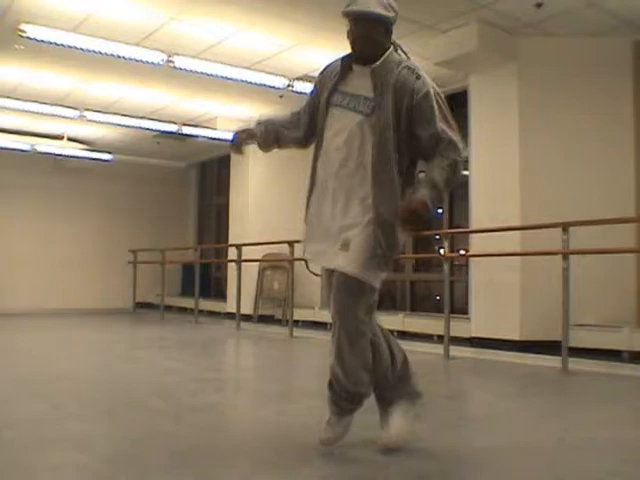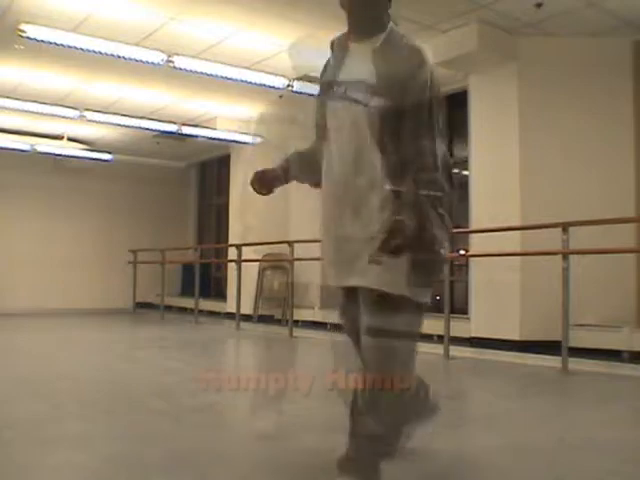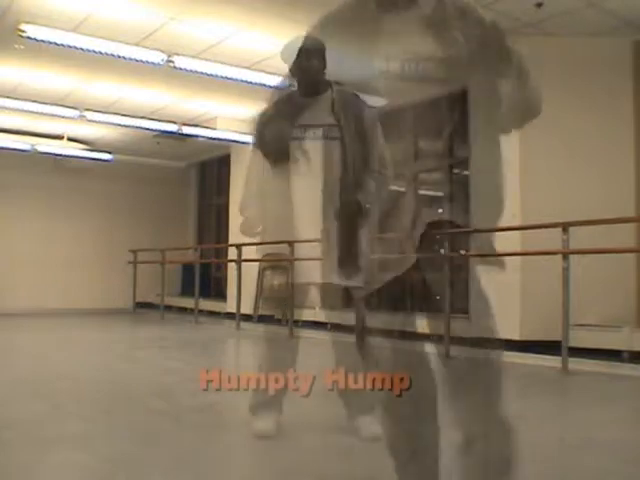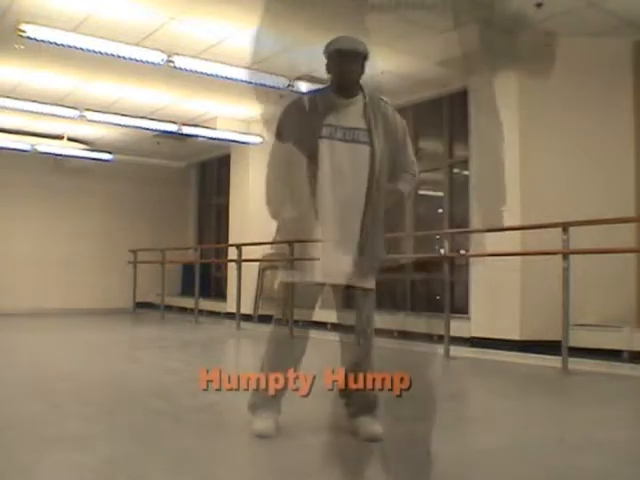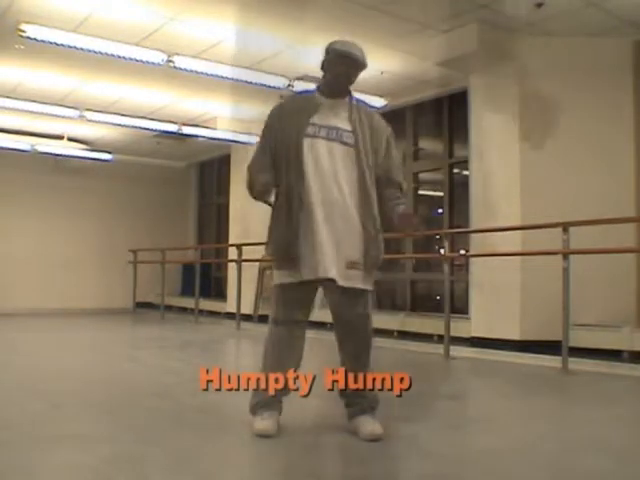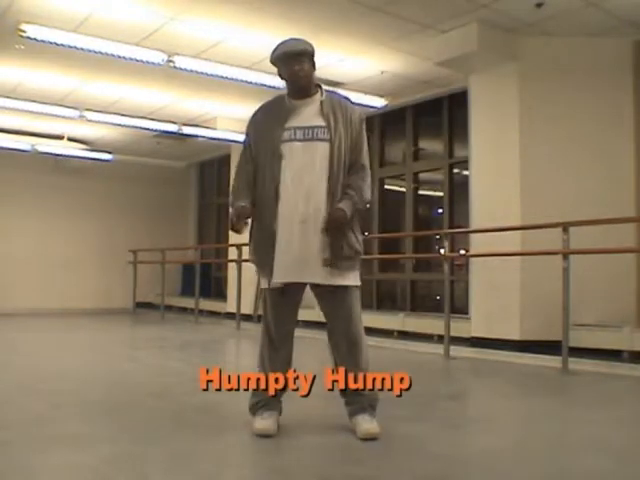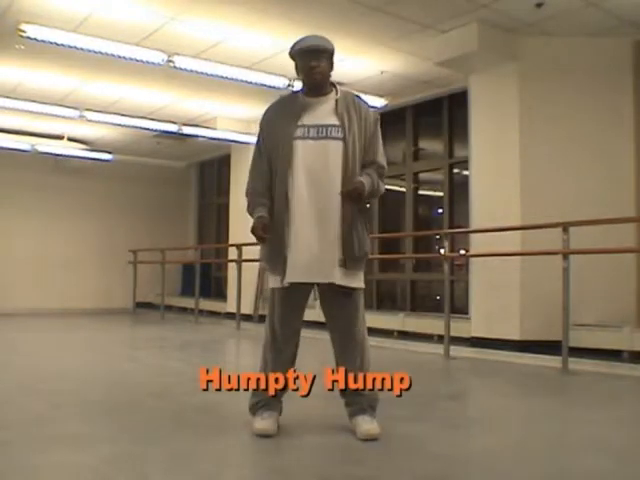
dt=0.4s
person 1, frame 1
left shoulder: (410, 84)
right shoulder: (332, 74)
left elbow: (448, 148)
right elbow: (305, 124)
left wrist: (425, 192)
right wrist: (259, 132)
left hip: (374, 214)
right hip: (330, 211)
left knee: (349, 309)
right knee: (353, 313)
left ankle: (344, 404)
right ankle: (396, 395)
person 1, frame 2
left shoulder: (406, 61)
right shoulder: (336, 61)
left elbow: (426, 153)
left wrist: (413, 217)
right wrist: (284, 170)
left hip: (393, 221)
right hip: (343, 220)
left knee: (383, 343)
right knee: (362, 335)
right ankle: (411, 401)
person 1, frame 3
left shoulder: (355, 109)
right shoulder: (274, 115)
left elbow: (377, 167)
right elbow: (258, 172)
left wrist: (362, 201)
right wrist: (253, 218)
left hip: (341, 235)
right hip: (289, 233)
left ankle: (360, 408)
right ankle: (267, 405)
person 1, frame 4
left shoulder: (387, 118)
right shoulder: (302, 111)
left elbow: (406, 169)
right elbow: (280, 171)
left wrist: (400, 189)
right wrist: (287, 219)
left hip: (359, 240)
right hip: (309, 237)
left knee: (360, 329)
right knee: (290, 324)
left ankle: (360, 408)
right ankle: (266, 404)
person 1, frame 5
left shoulder: (371, 123)
right shoulder: (288, 112)
left elbow: (388, 180)
right elbow: (264, 163)
left wrist: (400, 211)
right wrist: (261, 185)
left hip: (352, 242)
right hip: (298, 237)
left knee: (356, 330)
right knee: (286, 325)
left ankle: (360, 406)
right ankle: (266, 403)
person 1, frame 6
left shoulder: (346, 113)
right shoulder: (264, 118)
left elbow: (359, 171)
right elbow: (247, 173)
left wrist: (347, 207)
right wrist: (242, 205)
left hip: (333, 239)
right hip: (279, 240)
left knee: (347, 327)
right knee: (276, 328)
left ankle: (360, 405)
right ankle: (266, 403)
person 1, frame 7
left shoulder: (360, 113)
right shoulder: (277, 114)
left elbow: (376, 167)
right elbow: (261, 172)
left wrist: (365, 184)
right wrist: (260, 211)
left hip: (342, 239)
right hip: (288, 239)
left knee: (349, 327)
right knee: (281, 327)
left ankle: (361, 405)
right ankle: (266, 403)
